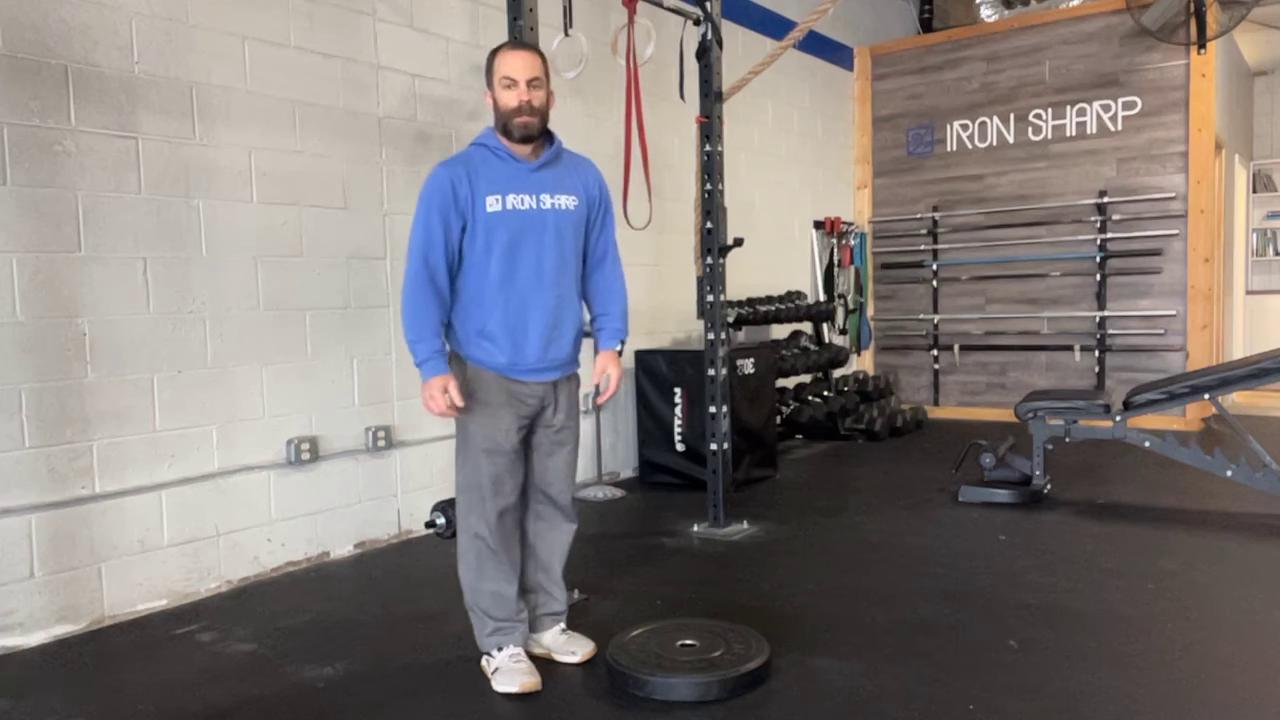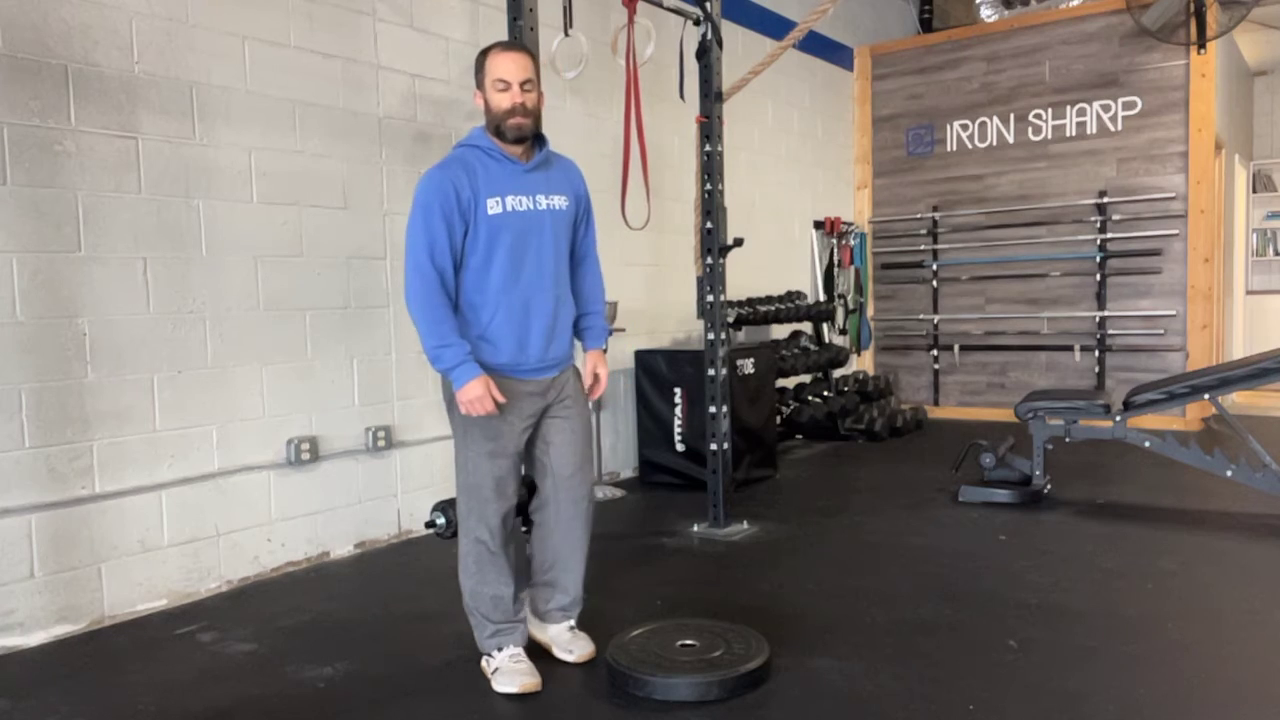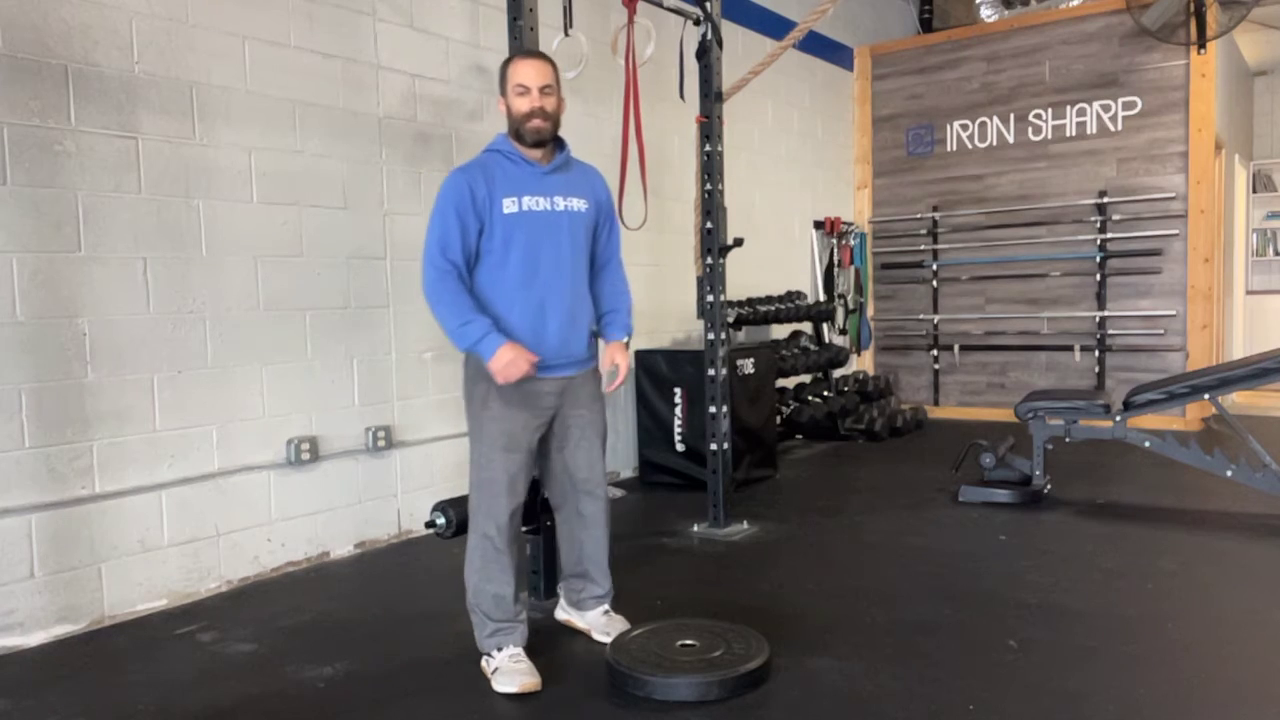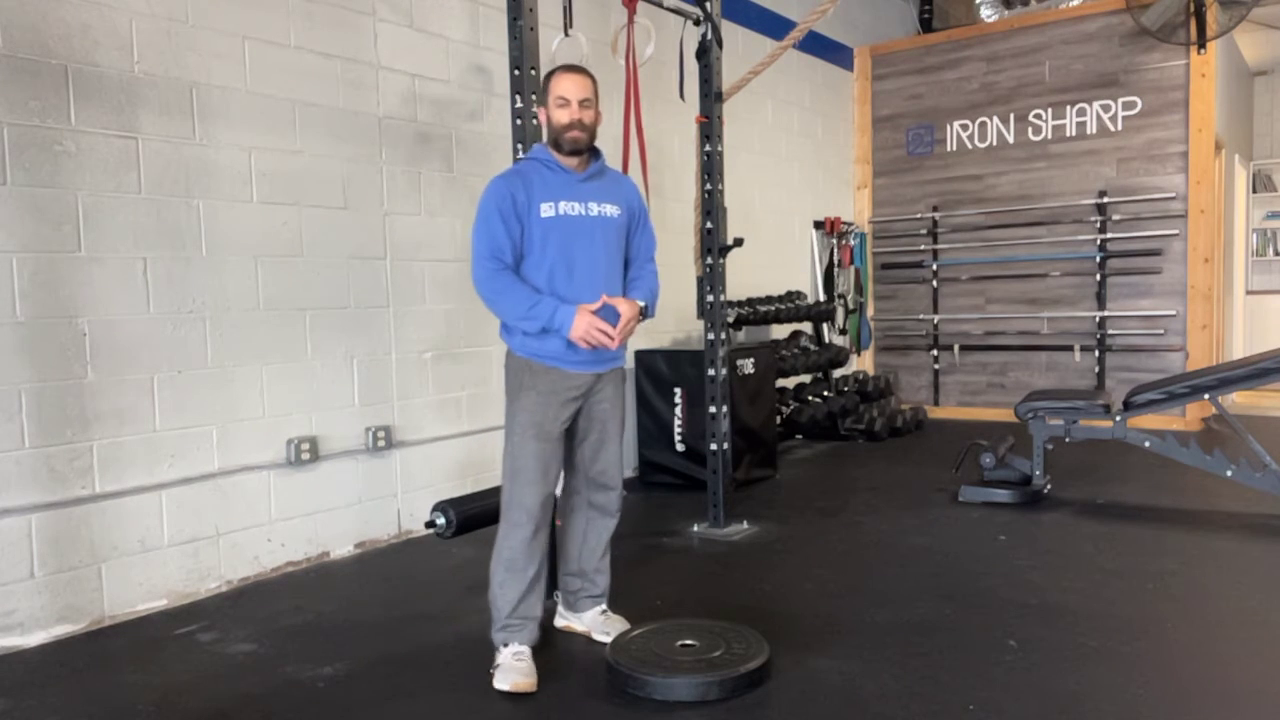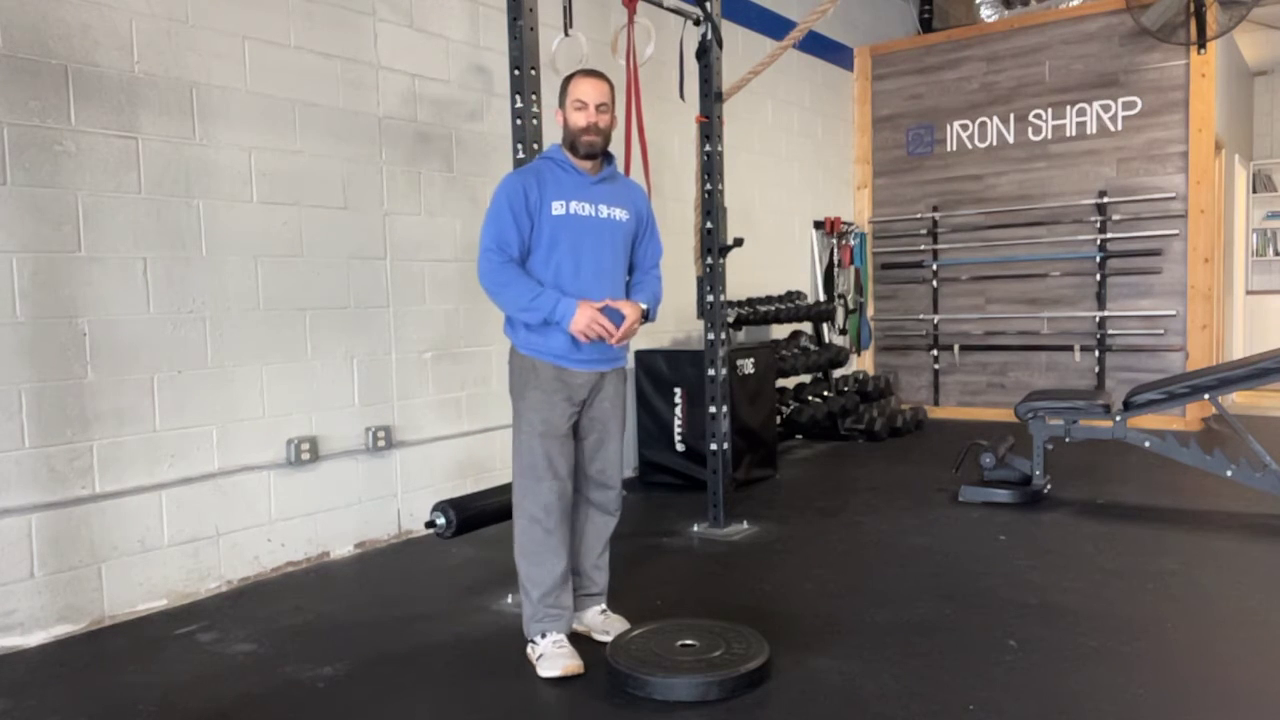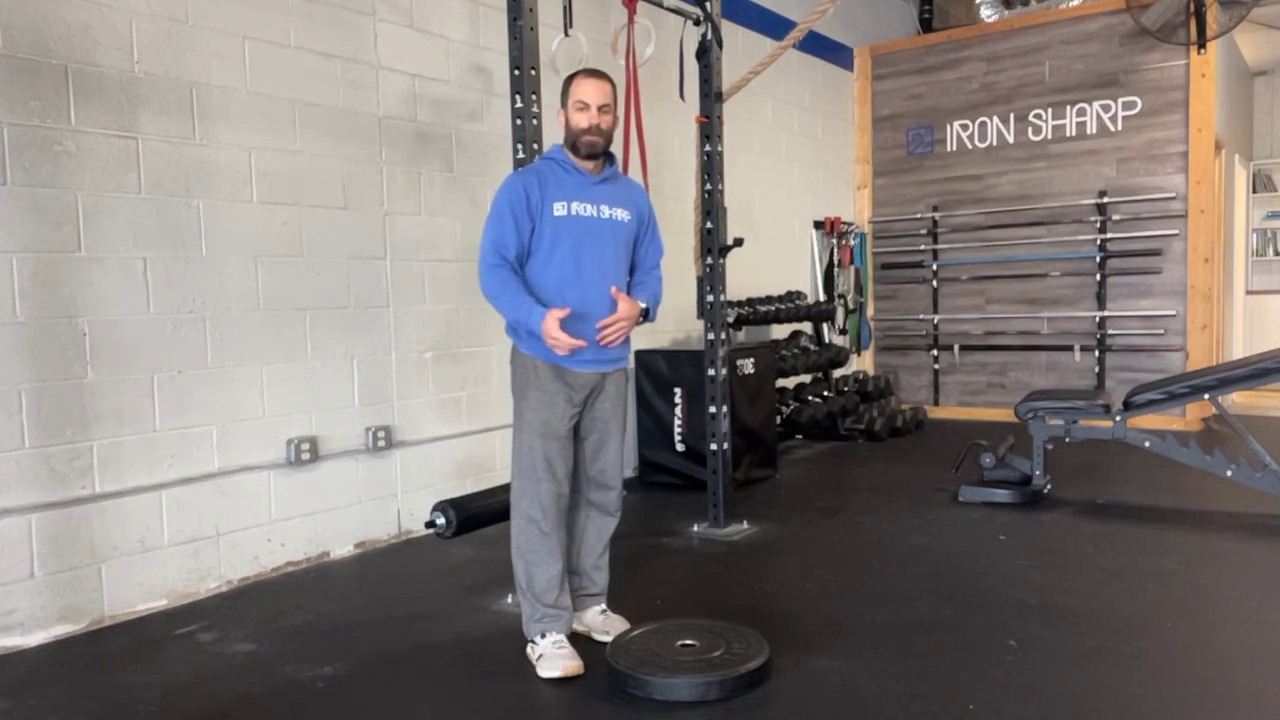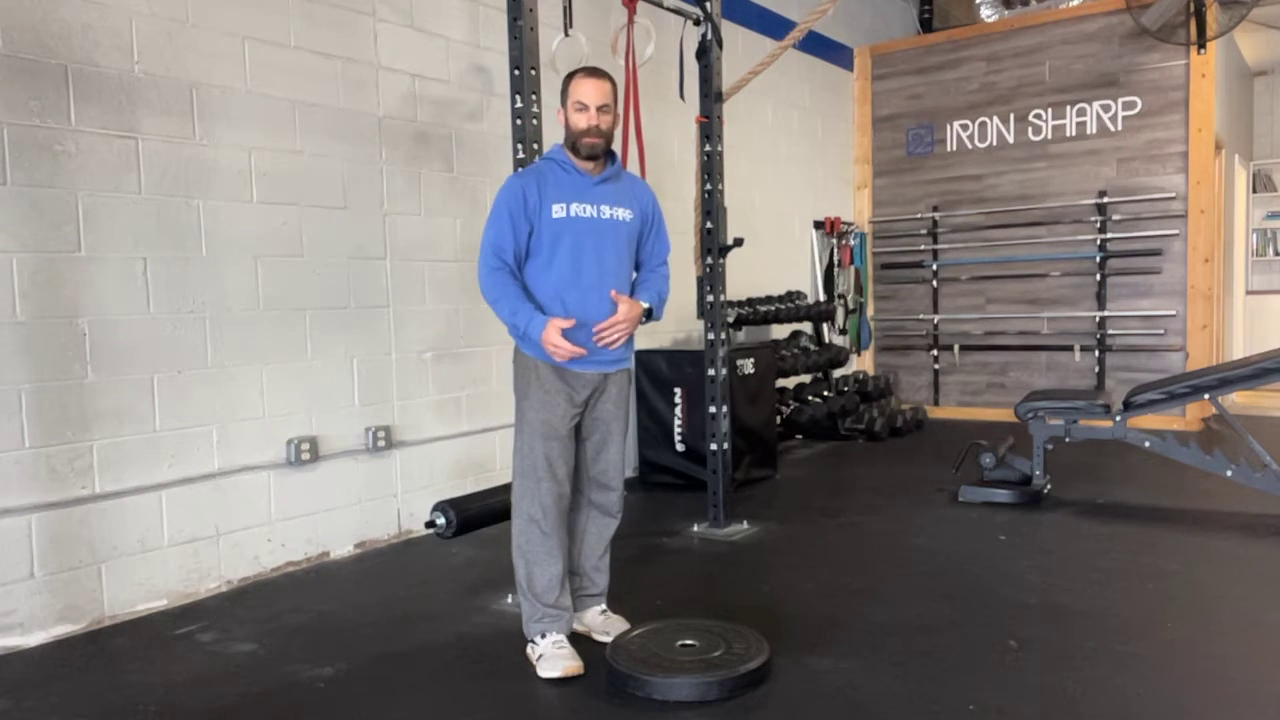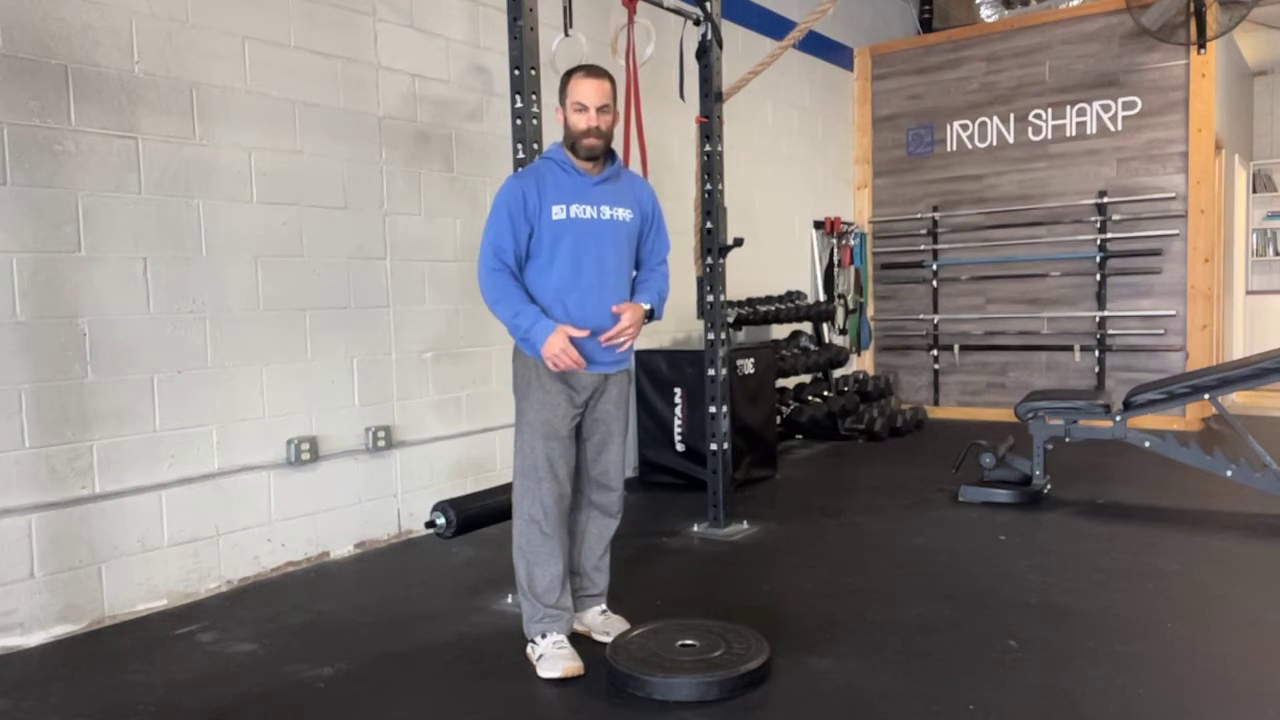
dt=0.4s
person 1, frame 1
left shoulder: (583, 178)
right shoulder: (456, 178)
left elbow: (603, 265)
right elbow: (426, 274)
left wrist: (610, 341)
right wrist: (431, 364)
left hip: (560, 376)
right hip: (488, 377)
left knee: (553, 506)
right knee: (490, 512)
left ankle: (546, 622)
right ankle: (501, 641)
person 1, frame 2
left shoulder: (567, 177)
right shoulder: (450, 180)
right elbow: (427, 283)
left wrist: (594, 342)
right wrist: (460, 370)
left hip: (559, 373)
right hip: (489, 378)
left knee: (572, 493)
right knee: (489, 514)
left ankle: (552, 614)
right ankle: (501, 643)
person 1, frame 3
left shoulder: (589, 182)
right shoulder: (472, 182)
left elbow: (607, 267)
right elbow: (442, 274)
left wrist: (616, 333)
right wrist: (489, 344)
left hip: (579, 373)
right hip: (508, 376)
left knee: (587, 495)
right knee: (497, 510)
left ankle: (586, 600)
right ankle: (501, 643)
person 1, frame 4
left shoulder: (622, 190)
right shoulder: (512, 187)
left elbow: (642, 262)
right elbow: (491, 275)
left wrist: (637, 301)
right wrist: (564, 317)
left hip: (607, 368)
right hip: (540, 366)
left knee: (599, 491)
right knee: (528, 498)
left ankle: (583, 603)
right ankle: (512, 639)
person 1, frame 5
left shoulder: (632, 197)
right shoulder: (525, 185)
left elbow: (648, 269)
right elbow: (495, 267)
left wrist: (640, 307)
right wrist: (565, 309)
left hip: (609, 368)
right hip: (544, 364)
left knee: (601, 491)
right knee: (545, 495)
left ankle: (588, 604)
right ankle: (546, 628)
person 1, frame 6
left shoulder: (633, 196)
right shoulder: (527, 186)
left elbow: (649, 269)
right elbow: (495, 268)
left wrist: (639, 305)
right wrist: (537, 319)
left hip: (611, 366)
right hip: (546, 366)
left knee: (601, 491)
right knee: (543, 495)
left ankle: (589, 603)
right ankle: (546, 628)
person 1, frame 7
left shoulder: (637, 194)
right shoulder: (527, 187)
left elbow: (656, 267)
right elbow: (494, 269)
left wrist: (641, 305)
right wrist: (535, 325)
left hip: (613, 368)
right hip: (547, 367)
left knee: (602, 492)
right knee: (543, 495)
left ankle: (589, 603)
right ankle: (546, 628)
person 1, frame 8
left shoulder: (637, 192)
right shoulder: (526, 187)
left elbow: (655, 265)
right elbow: (495, 271)
left wrist: (643, 306)
right wrist: (539, 330)
left hip: (613, 368)
right hip: (547, 368)
left knee: (603, 492)
right knee: (544, 496)
left ankle: (590, 603)
right ankle: (547, 628)
